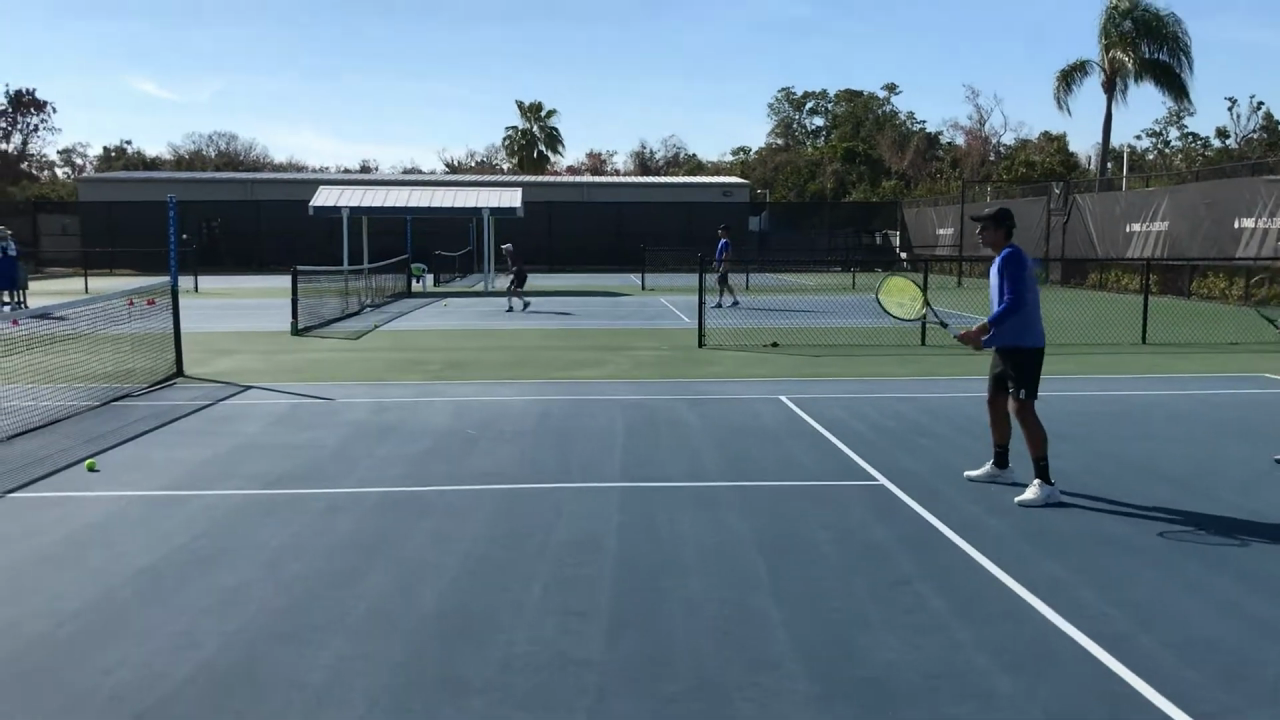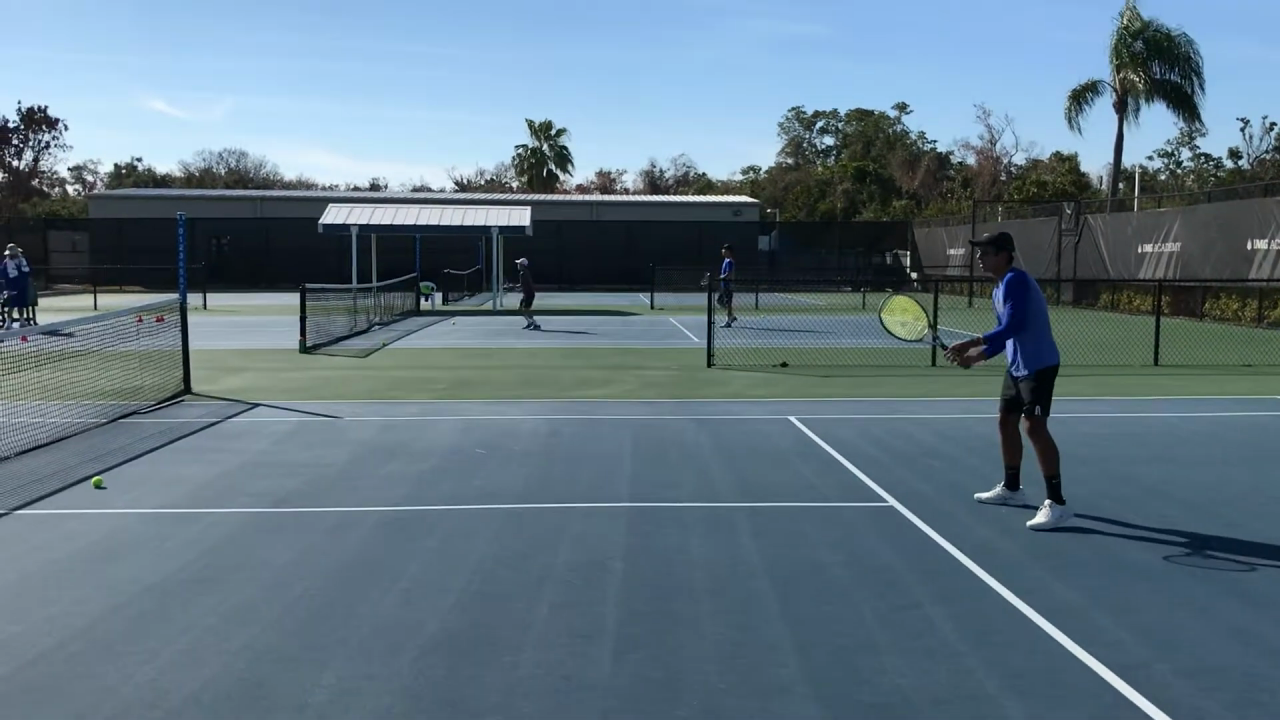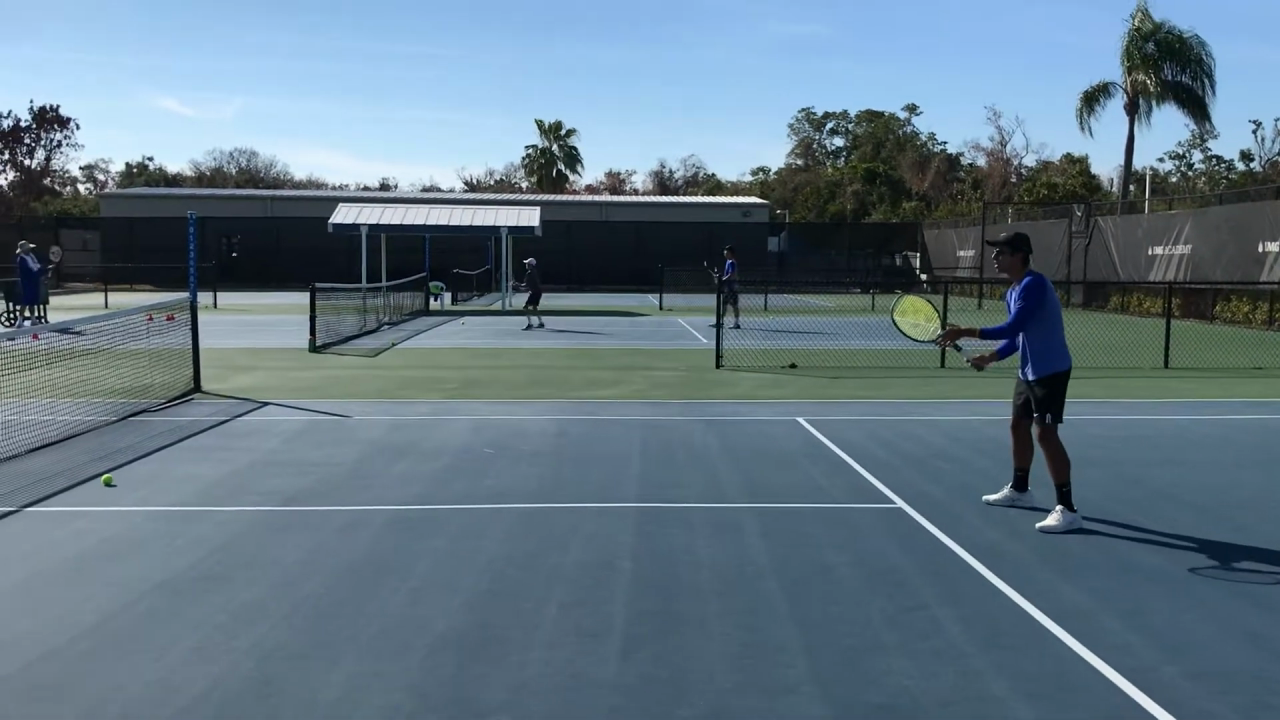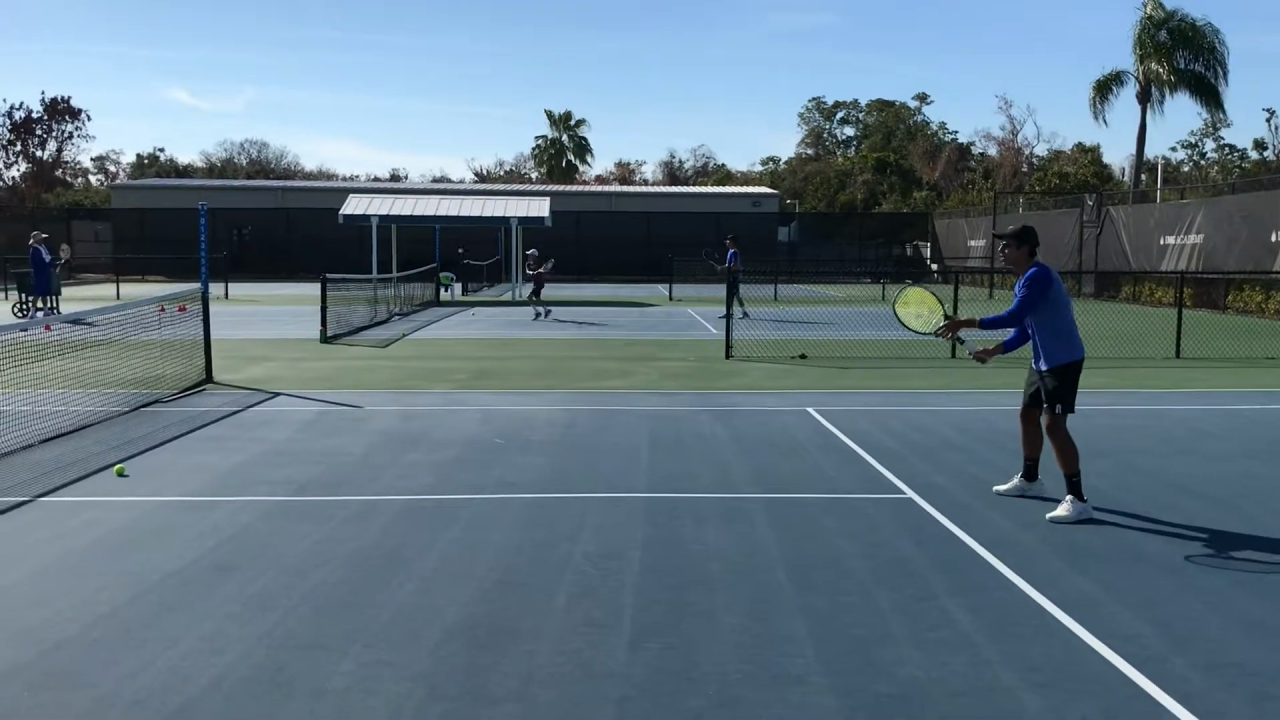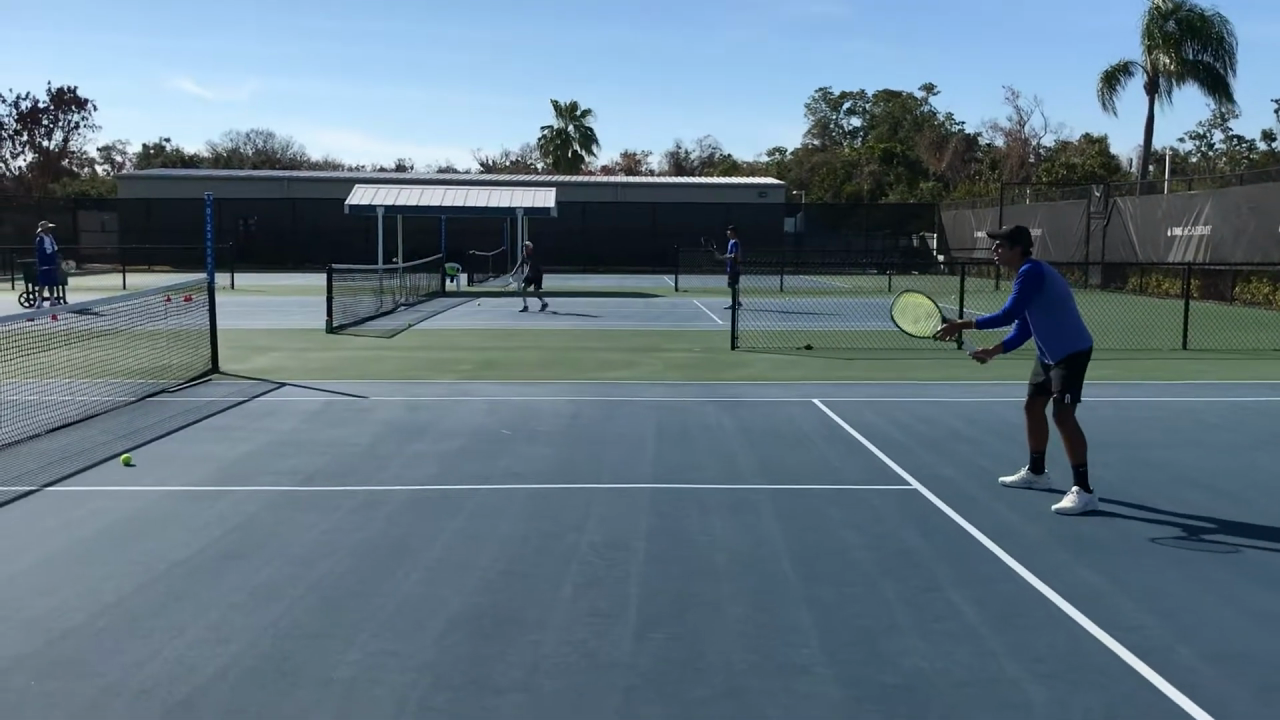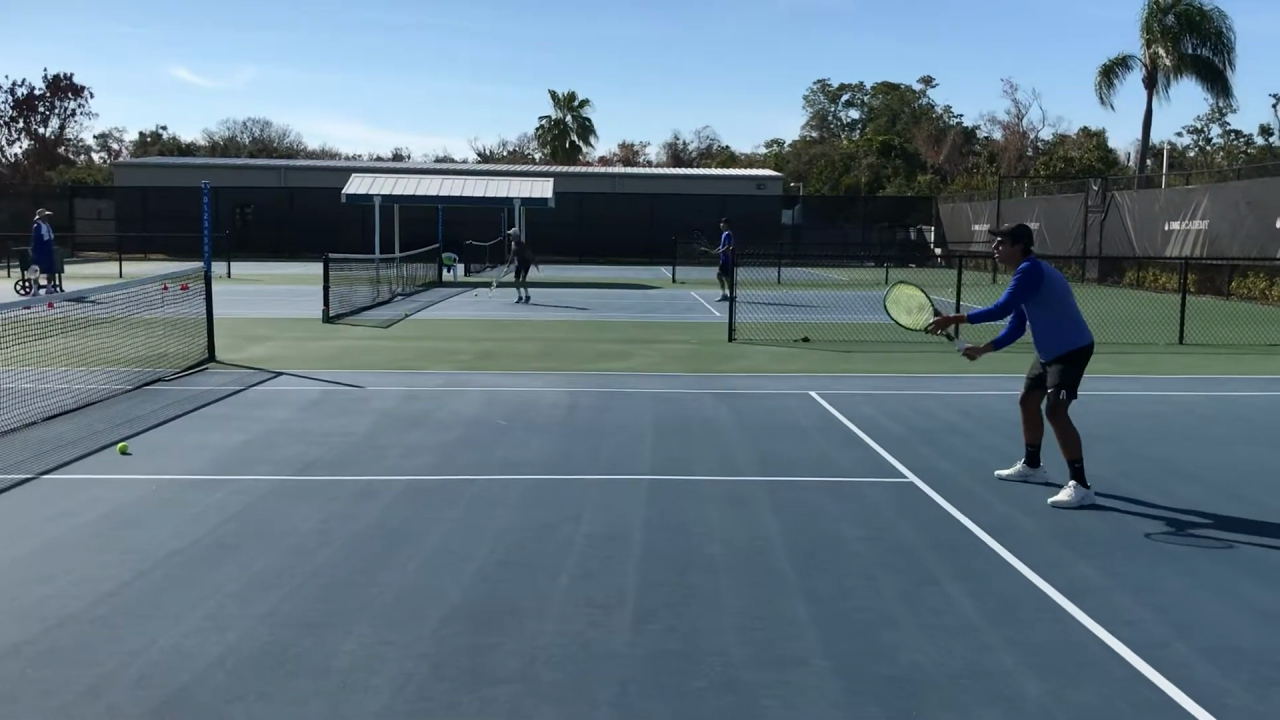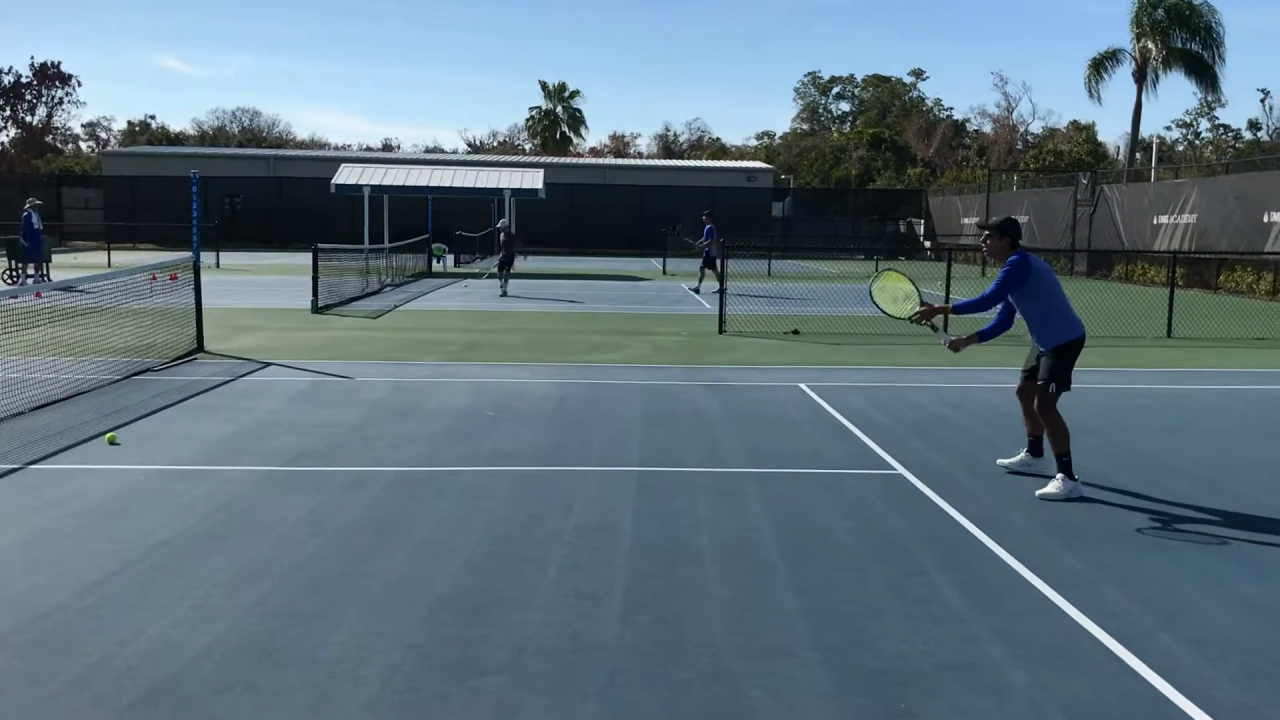
dt=0.3s
person 1, frame 1
left shoulder: (1011, 257)
right shoulder: (1000, 261)
left elbow: (1014, 303)
left wrist: (983, 327)
right wrist: (978, 332)
left hip: (1023, 346)
right hip: (1006, 345)
left knee: (1021, 409)
right knee: (995, 402)
left ankle: (1045, 483)
right ankle: (1000, 465)
person 1, frame 2
left shoulder: (1015, 281)
right shoulder: (999, 289)
left elbow: (1014, 328)
left wrist: (973, 343)
right wrist: (976, 355)
left hip: (1039, 366)
right hip: (1017, 367)
left knee: (1035, 427)
right knee: (1007, 422)
left ankle: (1056, 503)
right ankle: (1011, 487)
person 1, frame 3
left shoulder: (1034, 284)
right shoulder: (1013, 291)
left elbow: (1012, 328)
left wrist: (965, 332)
right wrist: (990, 357)
left hip: (1050, 371)
right hip: (1029, 370)
left knee: (1046, 434)
right knee: (1019, 426)
left ankle: (1067, 509)
right ankle: (1019, 489)
person 1, frame 4
left shoulder: (1039, 276)
right shoulder: (1025, 280)
left elbow: (1012, 318)
right elbow: (1022, 331)
left wrist: (966, 323)
right wrist: (993, 351)
left hip: (1064, 361)
right hip: (1042, 361)
left knee: (1054, 424)
right knee: (1028, 415)
left ankle: (1077, 499)
right ankle: (1029, 479)
person 1, frame 5
left shoulder: (1032, 271)
right shoulder: (1025, 276)
left elbow: (1007, 316)
right elbow: (1022, 329)
left wrist: (962, 325)
right wrist: (993, 351)
left hip: (1071, 352)
right hip: (1049, 353)
left knee: (1062, 415)
right knee: (1033, 406)
left ankle: (1083, 490)
right ankle: (1036, 471)
person 1, frame 6
left shoulder: (1030, 270)
right shoulder: (1024, 274)
left elbow: (1001, 310)
right elbow: (1015, 329)
left wrist: (955, 319)
right wrist: (983, 348)
left hip: (1072, 348)
right hip: (1051, 350)
left knee: (1055, 411)
right knee: (1028, 401)
left ankle: (1080, 485)
right ankle: (1031, 465)
person 1, frame 7
left shoulder: (1019, 263)
right shoulder: (1014, 267)
left elbow: (987, 300)
right elbow: (1003, 321)
left wrist: (941, 310)
right wrist: (968, 340)
left hip: (1063, 341)
right hip: (1046, 341)
left knee: (1044, 405)
right knee: (1025, 392)
left ankle: (1068, 478)
right ankle: (1034, 455)
